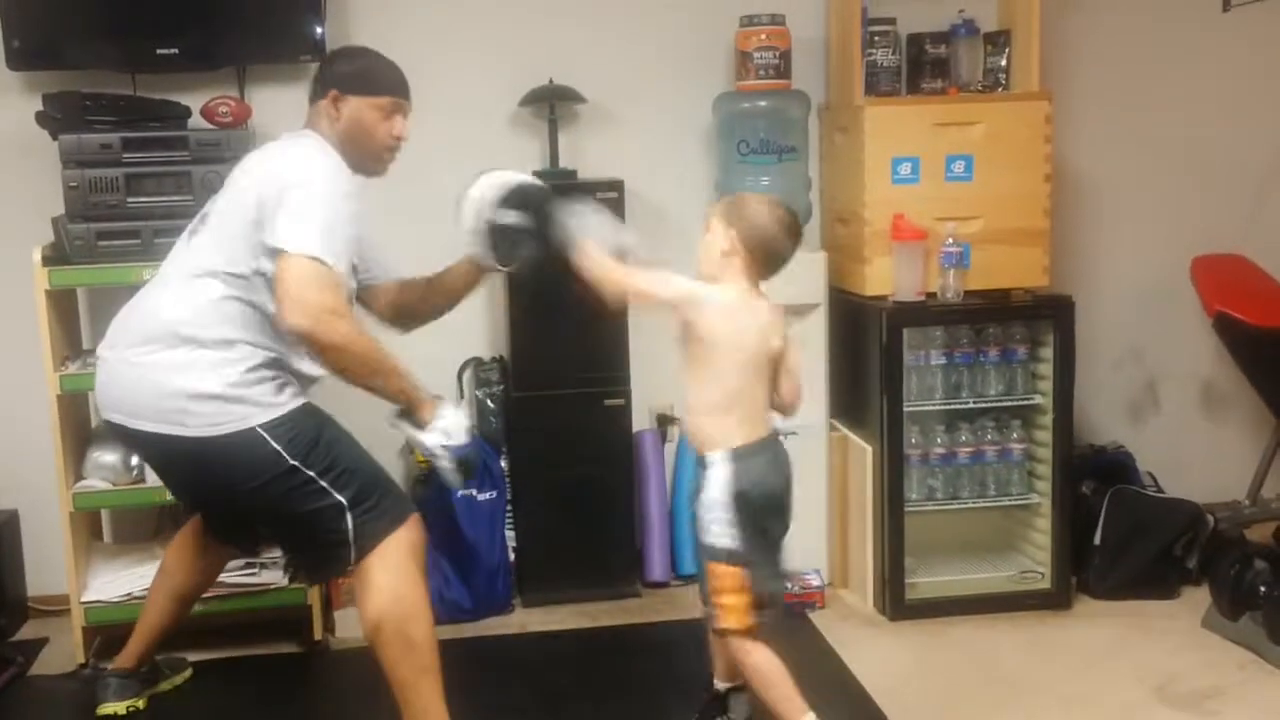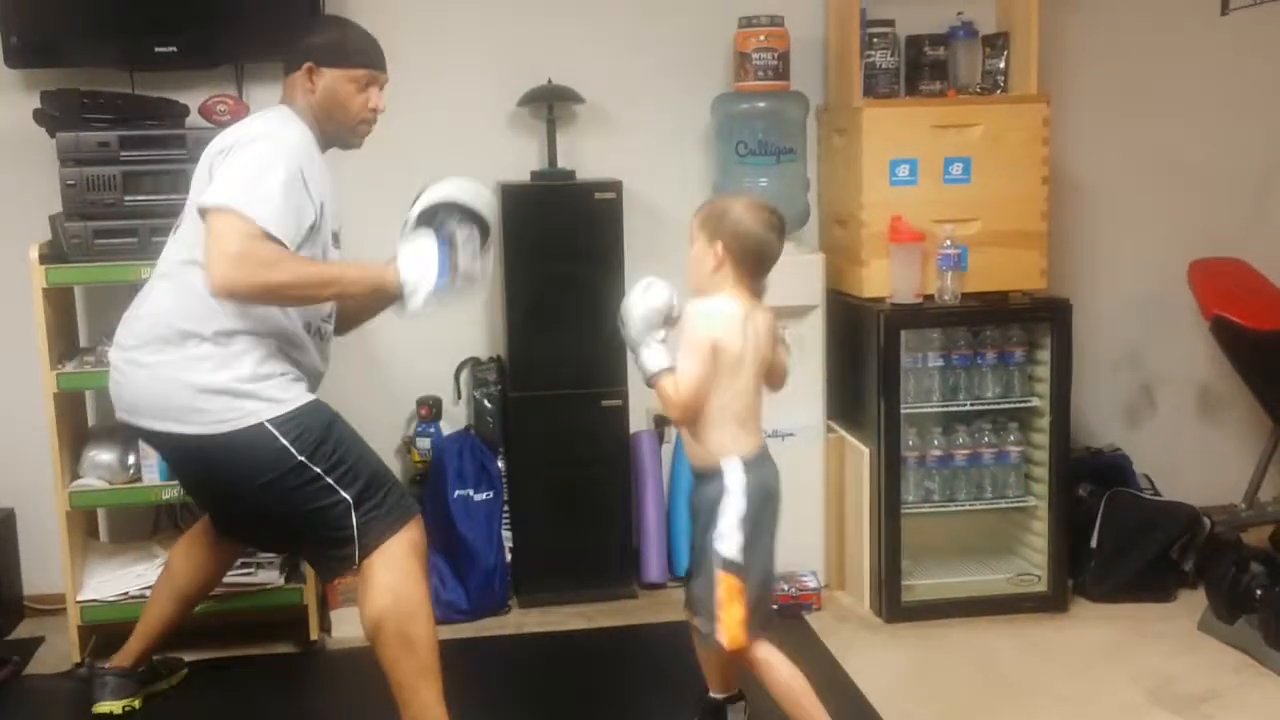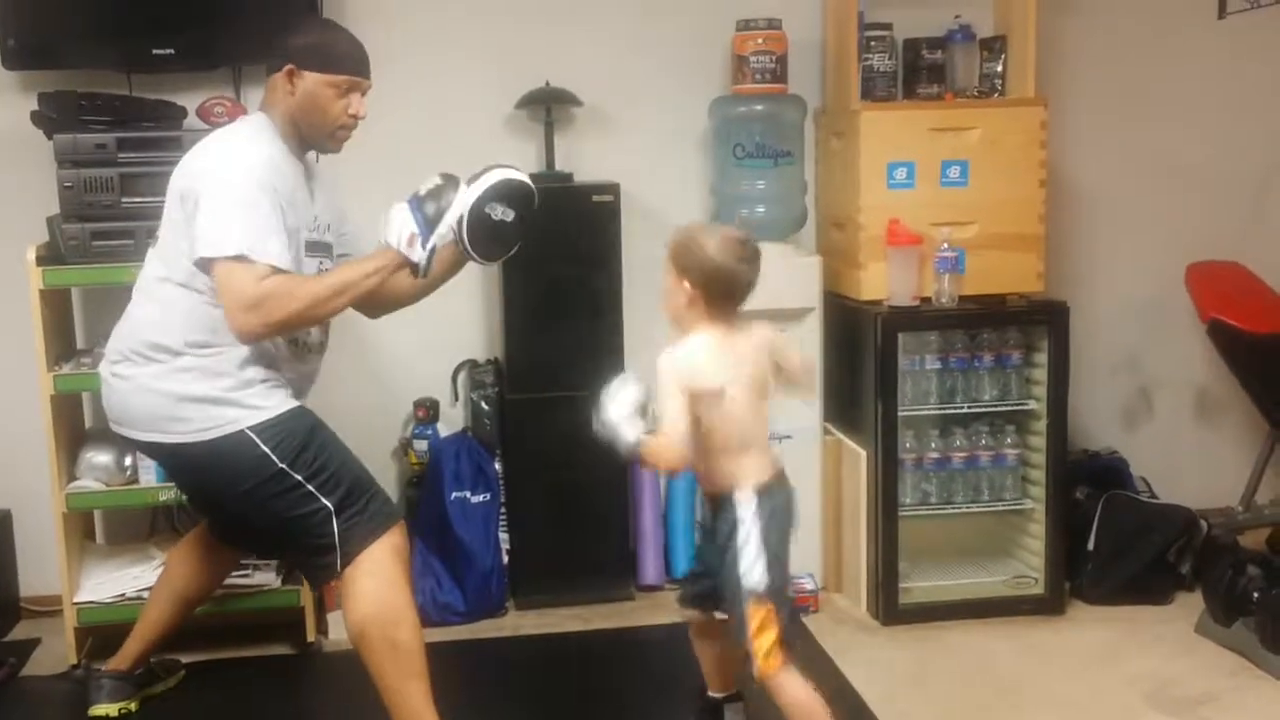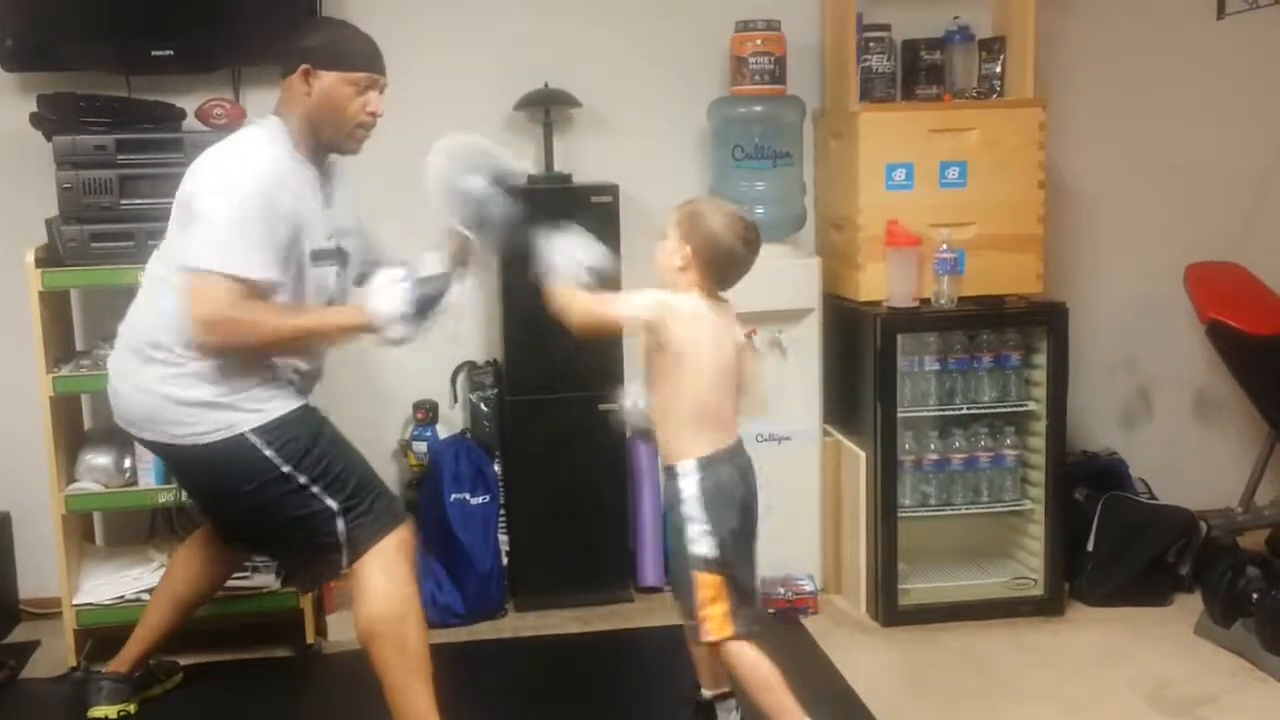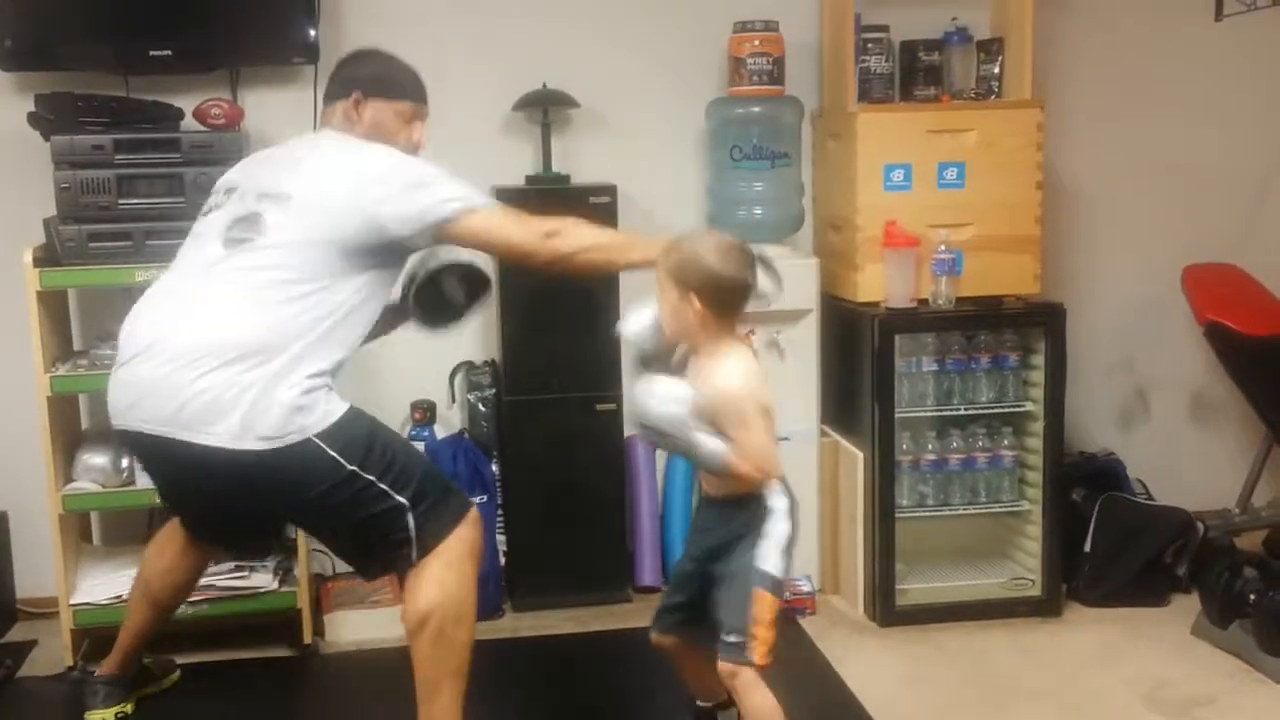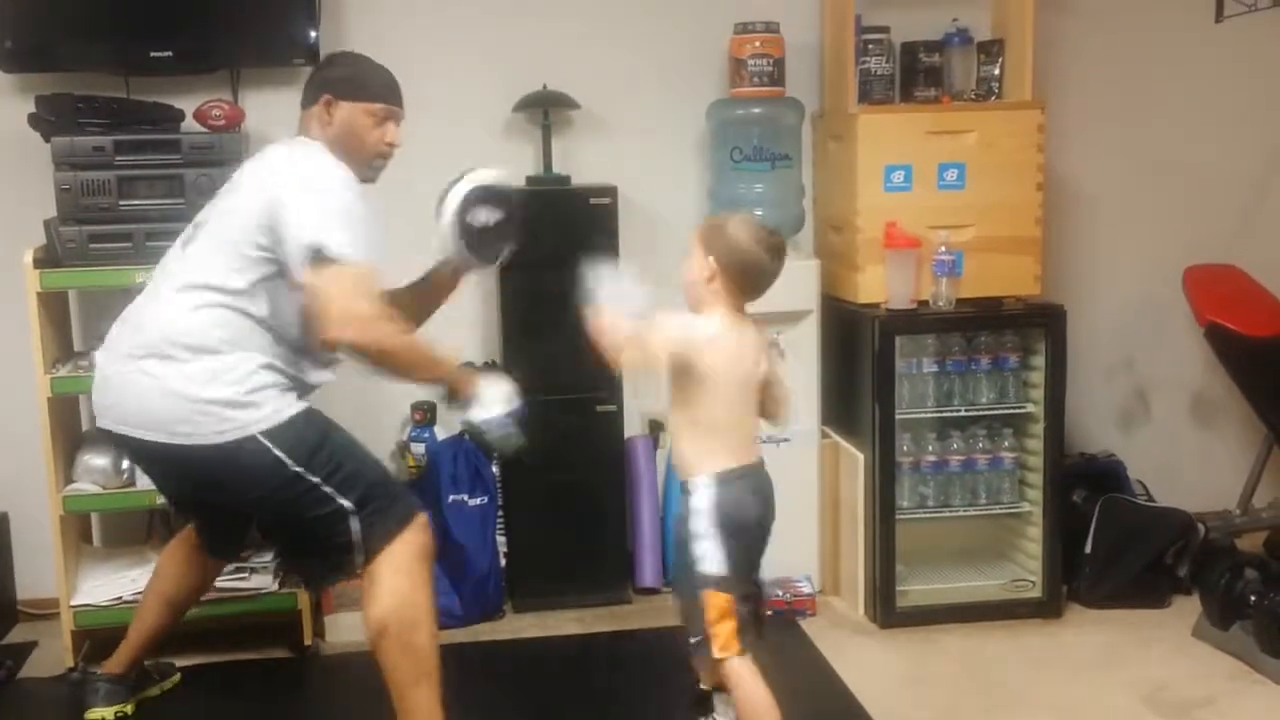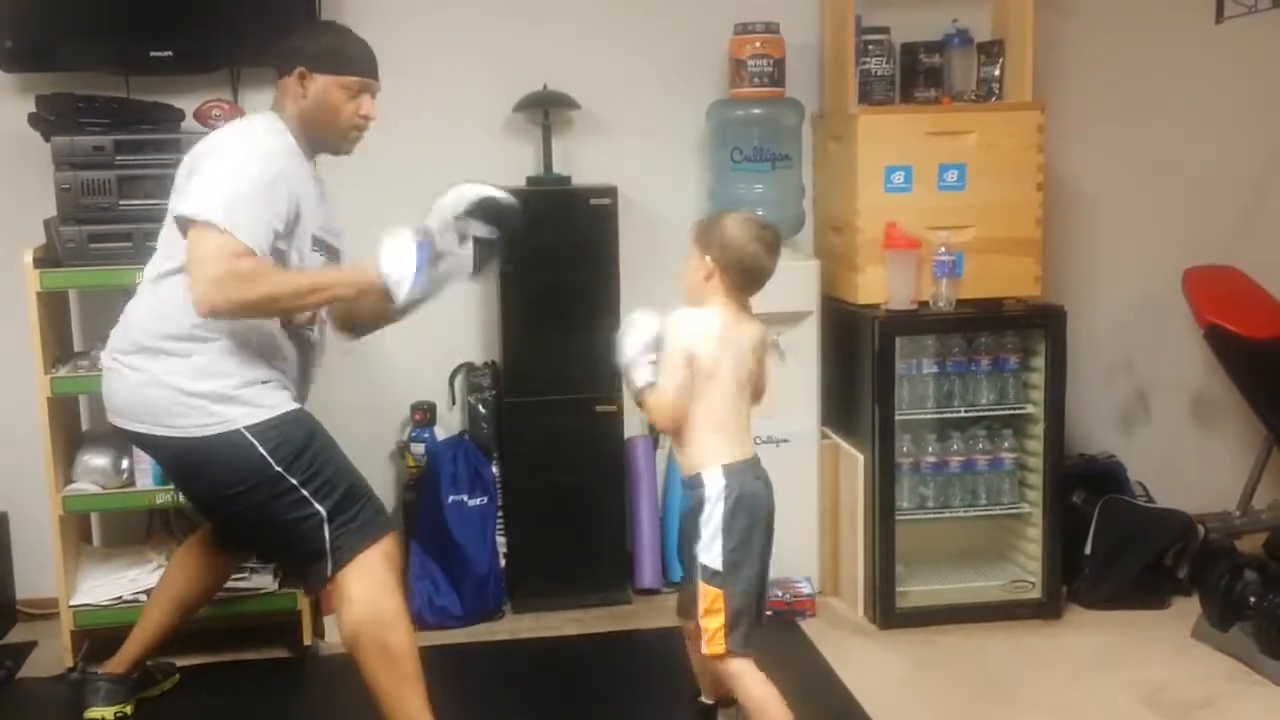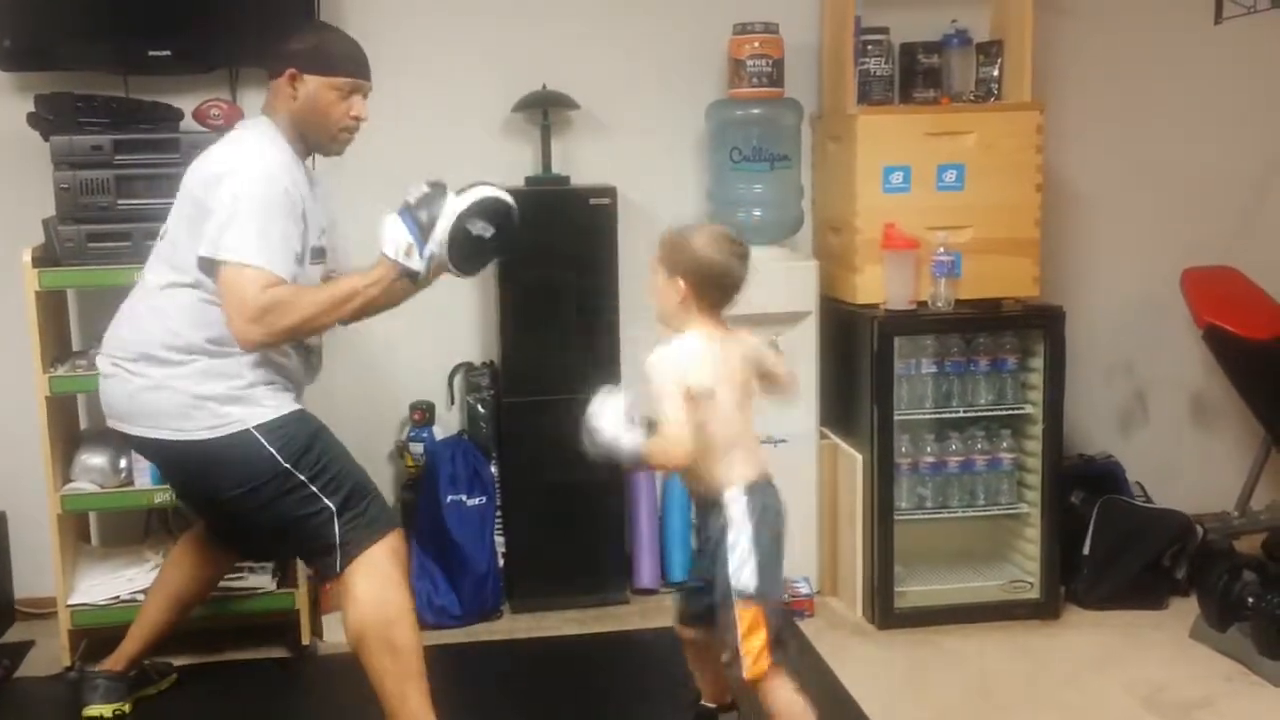
dt=0.3s
person 1, frame 1
left shoulder: (305, 180)
right shoulder: (313, 174)
left elbow: (395, 305)
right elbow: (312, 317)
left wrist: (482, 263)
right wrist: (426, 404)
left hip: (137, 382)
right hip: (206, 394)
left knee: (230, 516)
right knee: (391, 538)
person 1, frame 2
left shoulder: (290, 153)
right shoulder: (275, 143)
left elbow: (327, 312)
right elbow: (235, 272)
left wrist: (427, 261)
right wrist: (397, 274)
left hip: (161, 381)
right hip: (216, 389)
left knee: (237, 519)
right knee: (391, 535)
person 1, frame 3
left shoulder: (296, 171)
right shoulder: (243, 162)
left elbow: (368, 296)
right elbow: (254, 311)
left wrist: (456, 248)
right wrist: (393, 254)
left hip: (172, 391)
right hip: (198, 395)
left knee: (236, 523)
right knee: (374, 543)
person 1, frame 4
left shoulder: (315, 173)
right shoulder: (254, 171)
left elbow: (354, 286)
right elbow: (217, 324)
left wrist: (462, 249)
right wrist: (364, 316)
left hip: (172, 392)
right hip: (203, 397)
left knee: (244, 525)
right knee: (381, 541)
person 1, frame 5
left shoulder: (259, 169)
right shoulder: (380, 174)
right elbow: (535, 239)
left wrist: (404, 306)
right wrist: (662, 252)
right hip: (244, 410)
left knee: (203, 524)
right knee: (450, 536)
person 1, frame 6
left shoulder: (275, 178)
right shoulder: (318, 179)
left elbow: (384, 313)
right elbow: (352, 326)
left wrist: (460, 261)
right wrist: (469, 384)
right hip: (205, 403)
left knee: (221, 529)
right knee: (400, 539)
person 1, frame 7
left shoulder: (299, 175)
right shoulder: (250, 152)
left elbow: (347, 314)
right elbow: (217, 286)
left wrist: (434, 258)
right wrist: (376, 272)
left hip: (171, 392)
right hip: (203, 395)
left knee: (238, 527)
right knee: (365, 548)
person 1, frame 8
left shoulder: (284, 169)
right shoulder: (254, 167)
left elbow: (326, 301)
right elbow: (257, 320)
left wrist: (435, 256)
right wrist: (389, 264)
left hip: (159, 391)
right hip: (204, 399)
left knee: (232, 527)
right knee: (371, 545)
person 2, frame 1
left shoulder: (698, 297)
right shoulder: (771, 316)
left elbow: (611, 280)
right elbow: (787, 400)
left wrist: (584, 235)
left hip: (729, 475)
right hip: (764, 459)
left knee: (736, 628)
right knee: (721, 602)
person 2, frame 2
left shoulder: (708, 315)
right shoulder: (761, 318)
left elbow: (680, 408)
left wrist: (649, 345)
left hip: (733, 485)
right hip: (745, 477)
left knee: (741, 635)
right knee: (707, 616)
person 2, frame 3
left shoulder: (678, 361)
right shoulder: (757, 335)
left elbow: (671, 458)
right elbow: (803, 378)
left wrist: (627, 431)
left hip: (749, 513)
right hip: (731, 506)
left knee: (767, 662)
right knee: (700, 611)
person 2, frame 4
left shoulder: (664, 307)
right shoulder: (724, 319)
left elbow: (577, 313)
left wrist: (555, 267)
left hip: (700, 486)
right hip: (717, 474)
left knee: (724, 634)
right knee: (699, 613)
person 2, frame 5
left shoulder: (732, 379)
right shoulder: (709, 347)
left elbow: (760, 471)
left wrist: (697, 448)
left hip: (756, 520)
right hip: (712, 513)
left knee: (732, 665)
right knee: (670, 632)
person 2, frame 6
left shoulder: (688, 331)
right shoulder: (754, 340)
left elbow: (615, 344)
right elbow: (775, 410)
left wrist: (601, 297)
left hip: (715, 502)
right hip: (746, 488)
left knee: (725, 650)
right knee: (702, 618)
person 2, frame 7
left shoulder: (683, 324)
right shoulder: (753, 332)
left elbow: (667, 418)
left wrist: (642, 366)
left hip: (719, 494)
right hip: (746, 483)
left knee: (723, 650)
right knee: (696, 618)
person 2, frame 8
left shoulder: (670, 361)
right shoulder: (741, 344)
left elbow: (678, 454)
right elbow: (784, 379)
left wrist: (624, 440)
left hip: (738, 514)
right hip: (749, 503)
left knee: (758, 669)
right knee: (694, 629)
